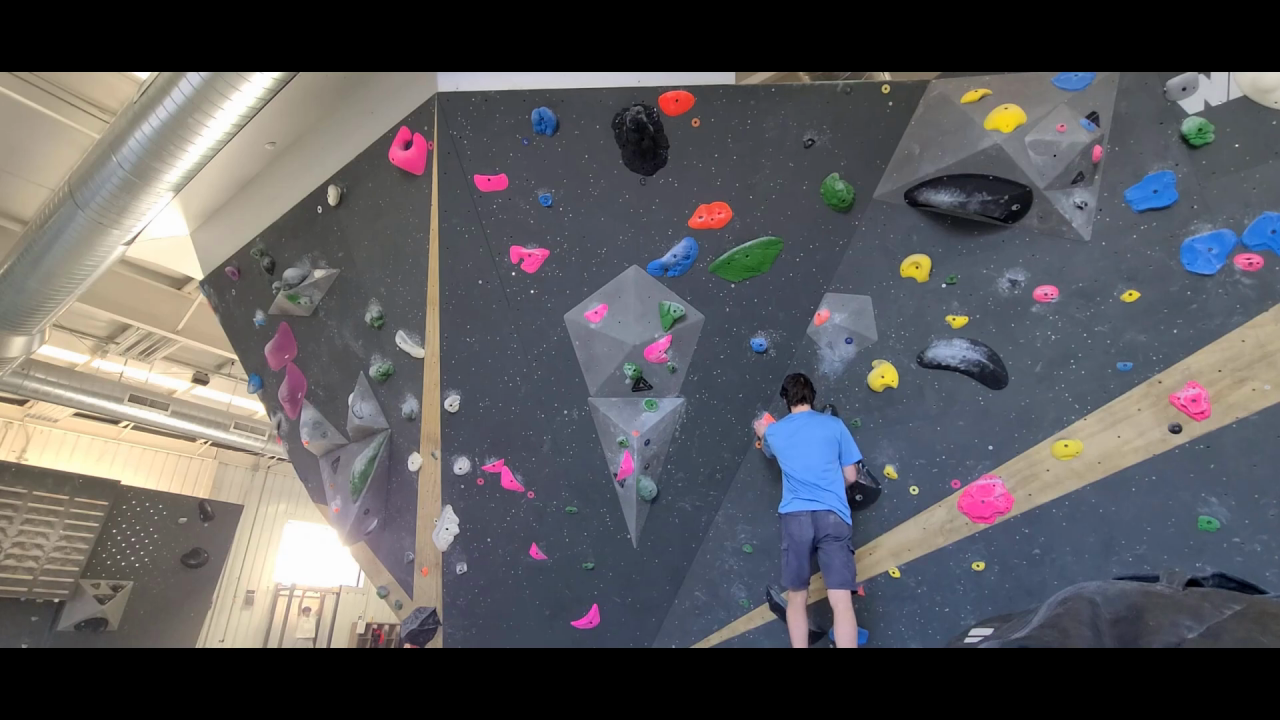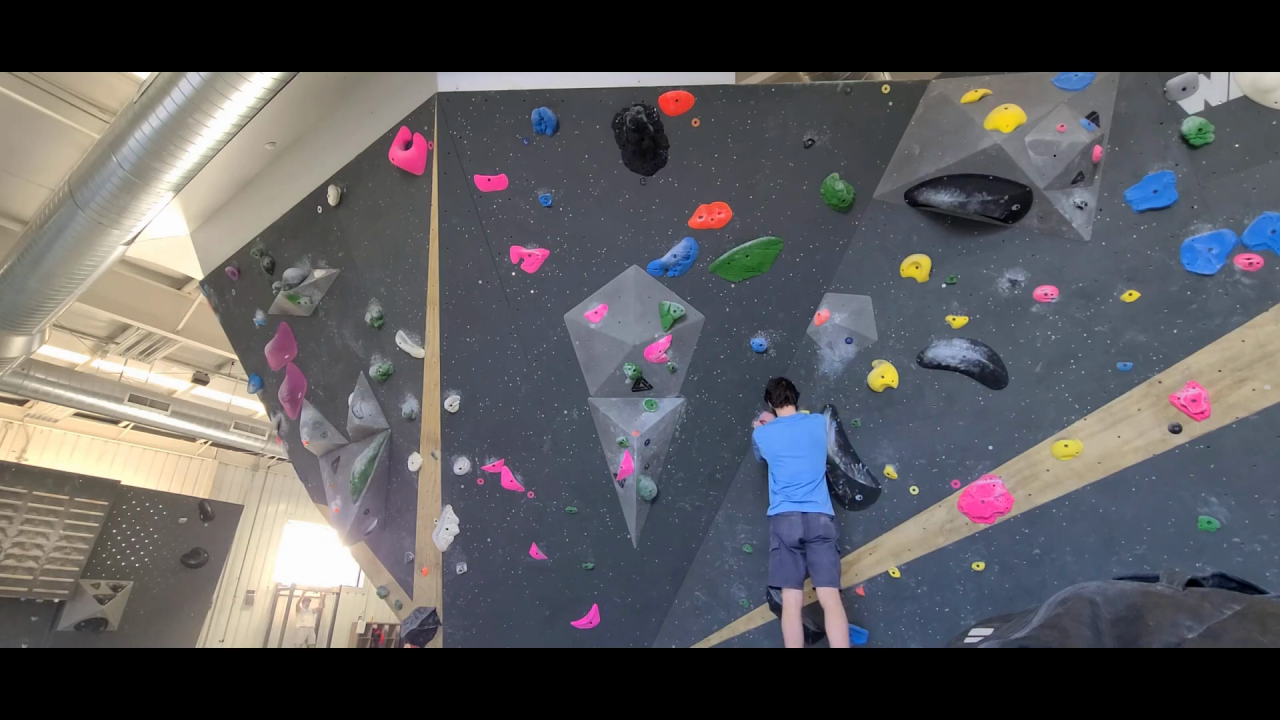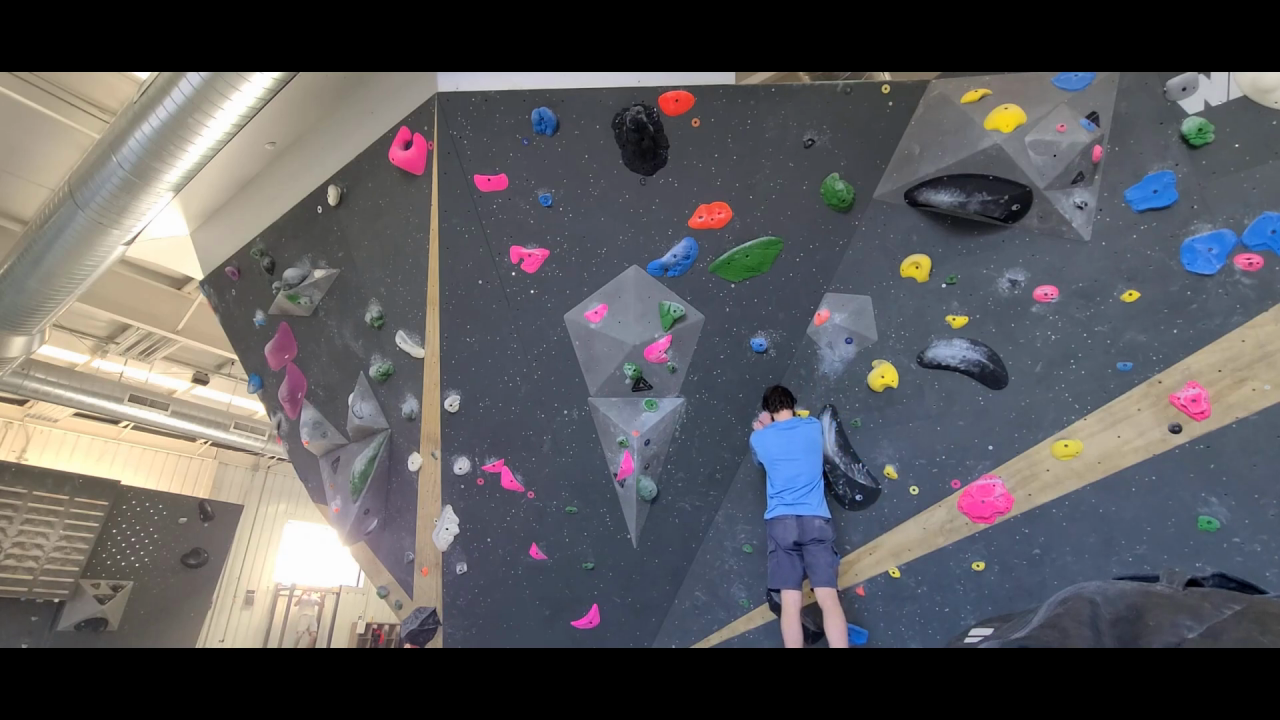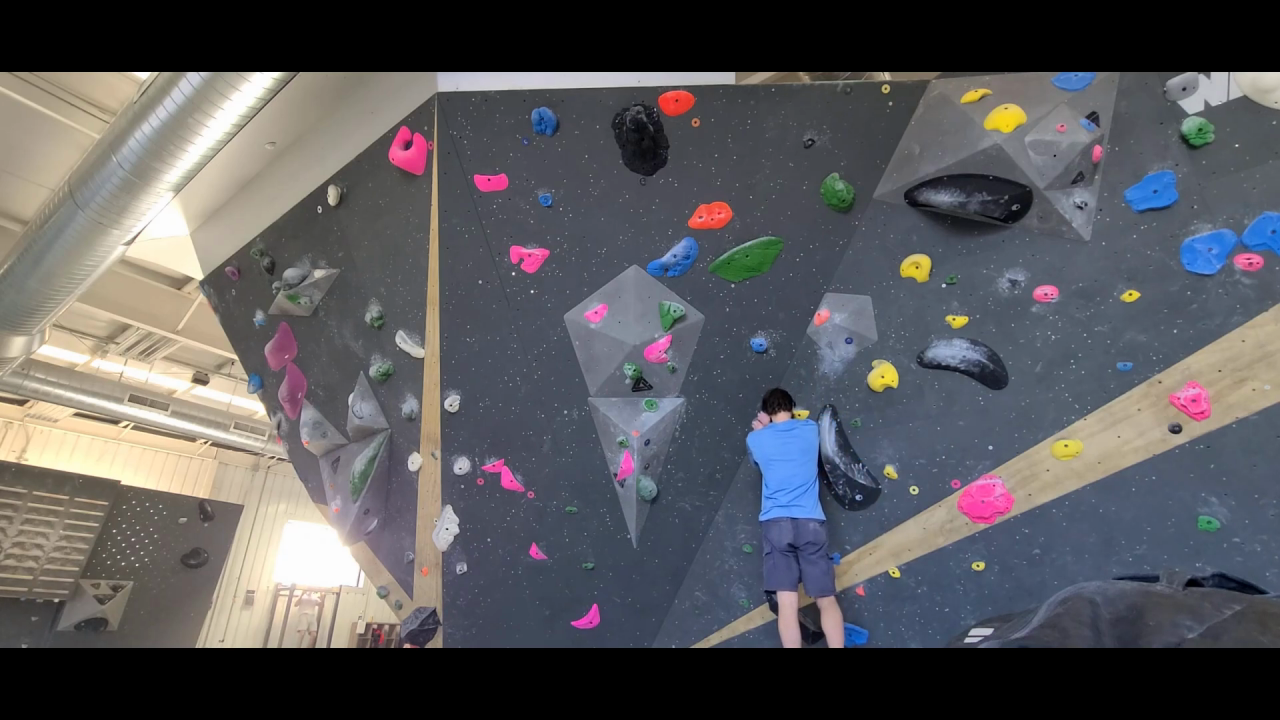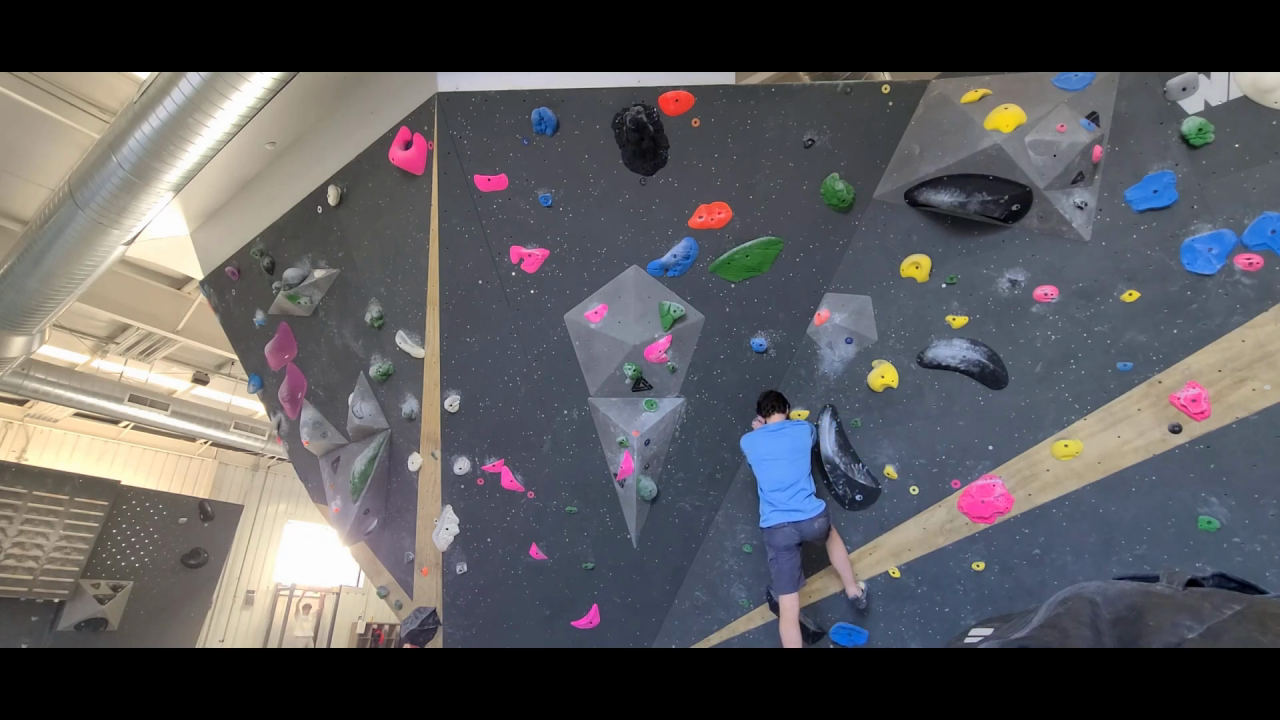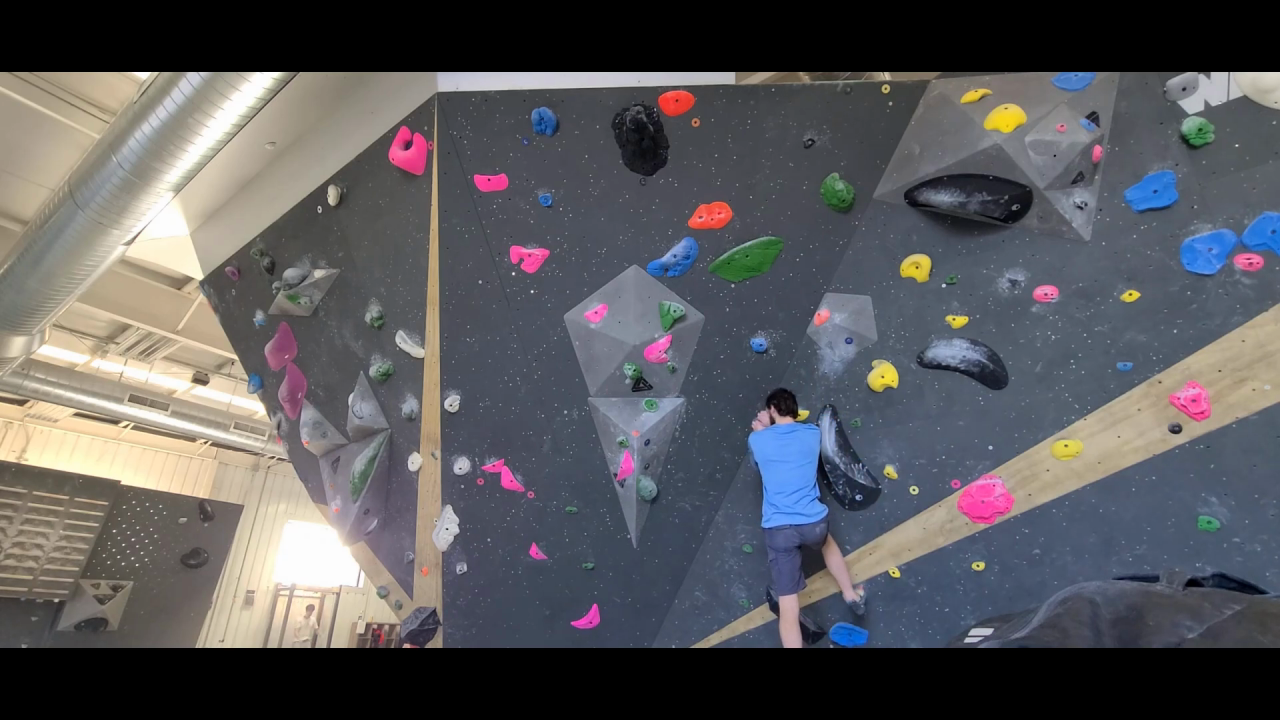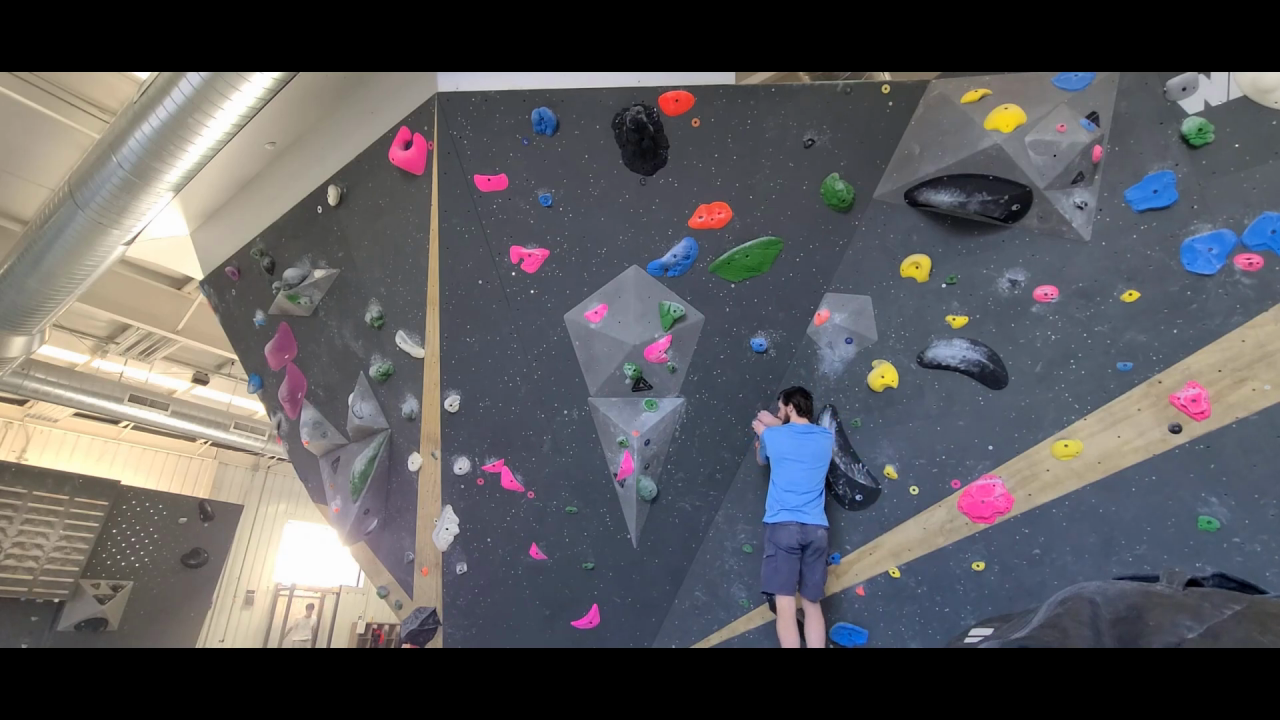
dt=0.5s
person 1, frame 1
left shoulder: (774, 431)
right shoulder: (835, 425)
right elbow: (851, 476)
left hip: (795, 518)
right hip: (833, 517)
left knee: (796, 599)
right knee: (841, 601)
person 1, frame 2
left shoulder: (762, 434)
right shoulder: (818, 422)
left hip: (785, 520)
right hip: (820, 518)
left knee: (791, 601)
right knee: (830, 598)
person 1, frame 3
left shoulder: (759, 438)
right shoulder: (814, 427)
left hip: (781, 522)
right hip: (816, 520)
left knee: (790, 602)
right knee: (828, 598)
person 1, frame 4
left shoulder: (755, 439)
right shoulder: (811, 429)
left hip: (775, 525)
right hip: (811, 523)
left knee: (787, 603)
right knee: (826, 601)
right ankle: (838, 647)
person 1, frame 5
left shoulder: (748, 441)
right shoulder: (804, 430)
left hip: (777, 527)
right hip: (812, 518)
left knee: (788, 605)
right knee: (830, 533)
right ankle: (854, 590)
person 1, frame 6
left shoulder: (757, 439)
right shoulder: (812, 433)
left hip: (779, 529)
right hip: (814, 522)
left knee: (788, 606)
right knee: (827, 543)
right ankle: (852, 595)
person 1, frame 7
left shoulder: (772, 435)
right shoulder: (827, 437)
right wrist: (775, 423)
left hip: (782, 527)
right hip: (816, 530)
left knee: (784, 607)
right knee: (811, 606)
